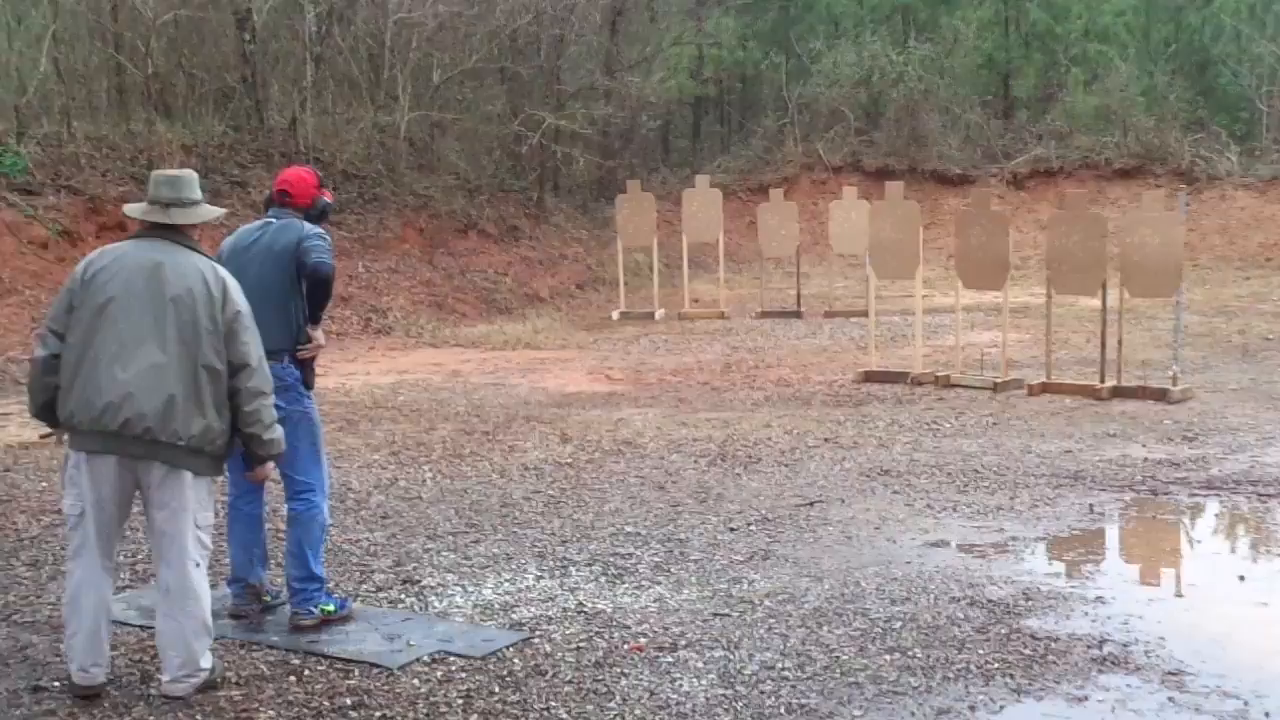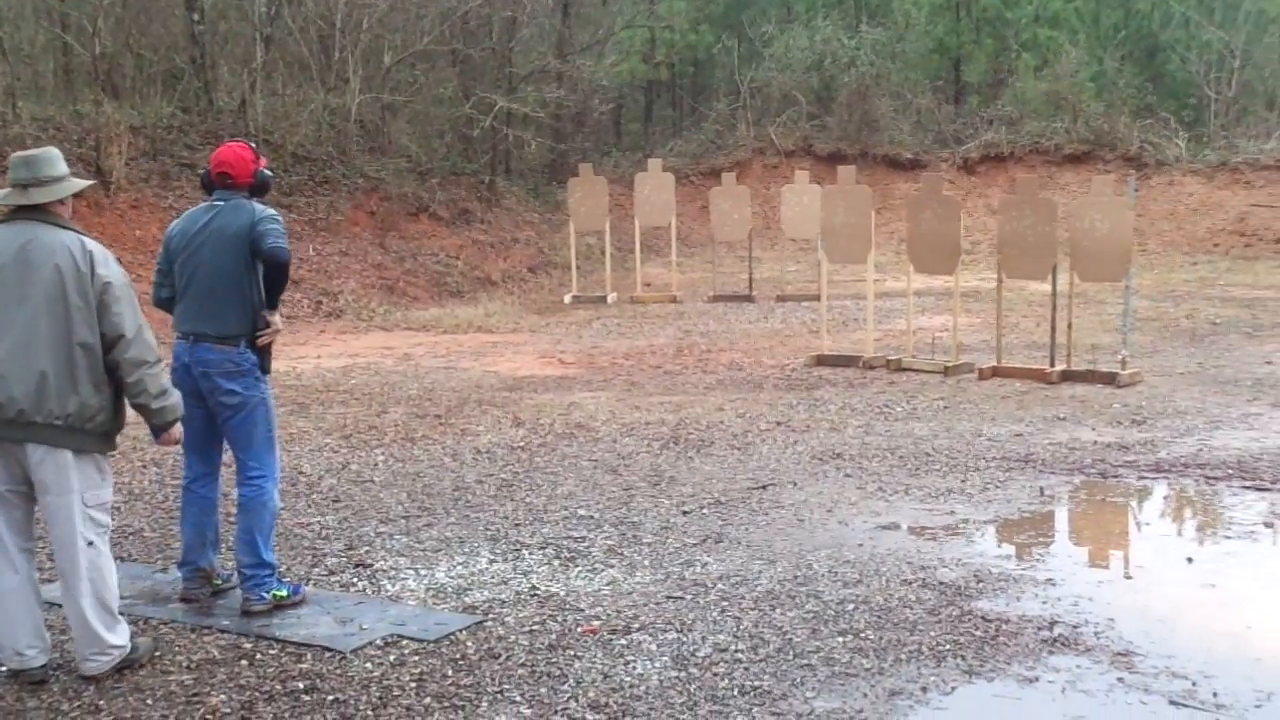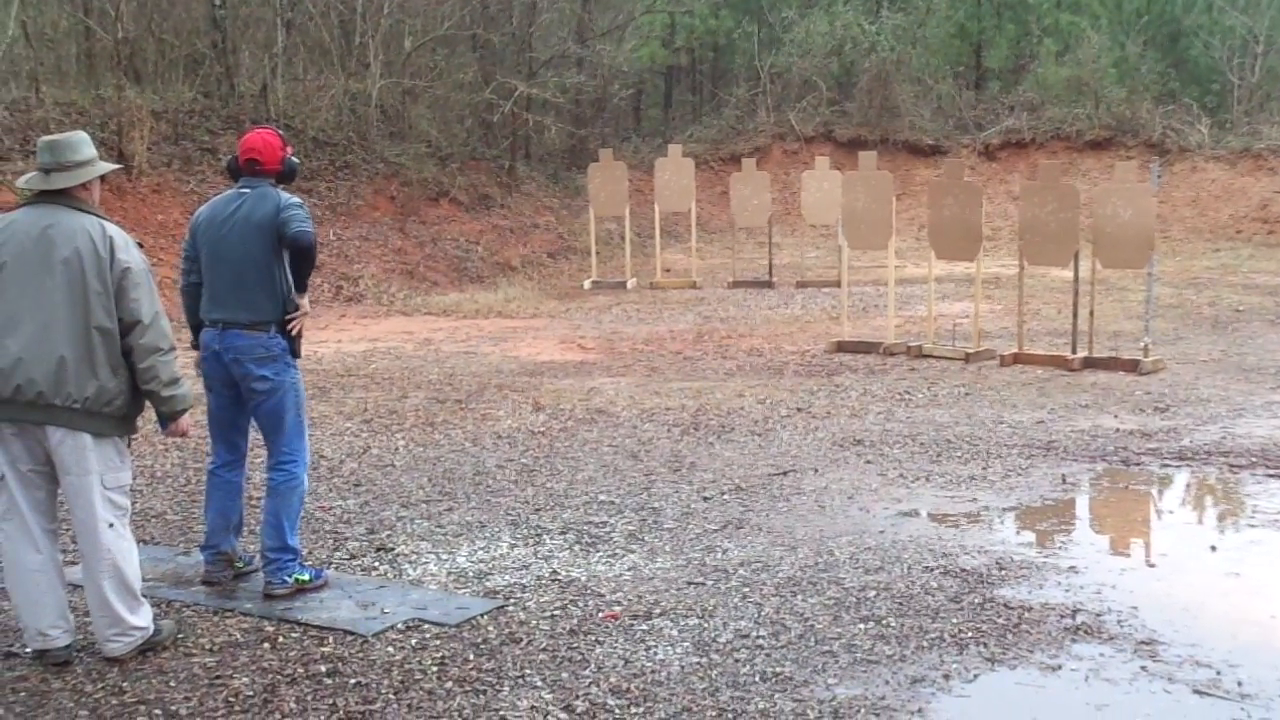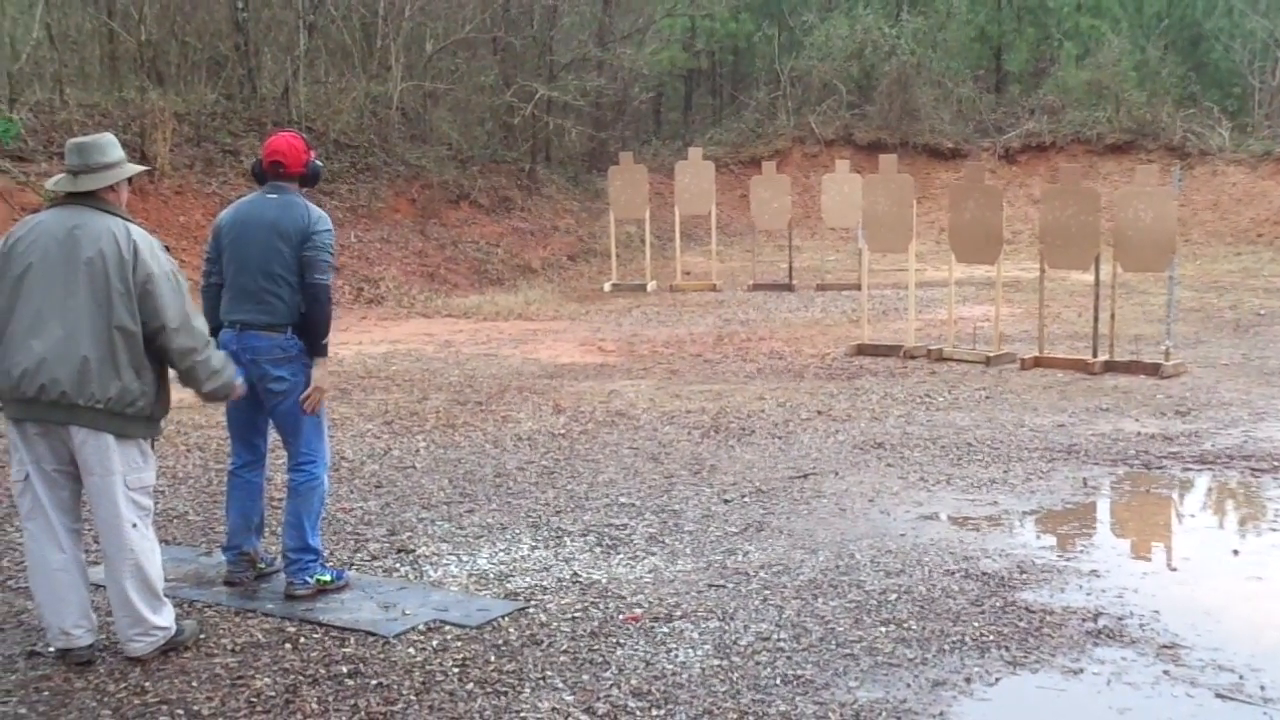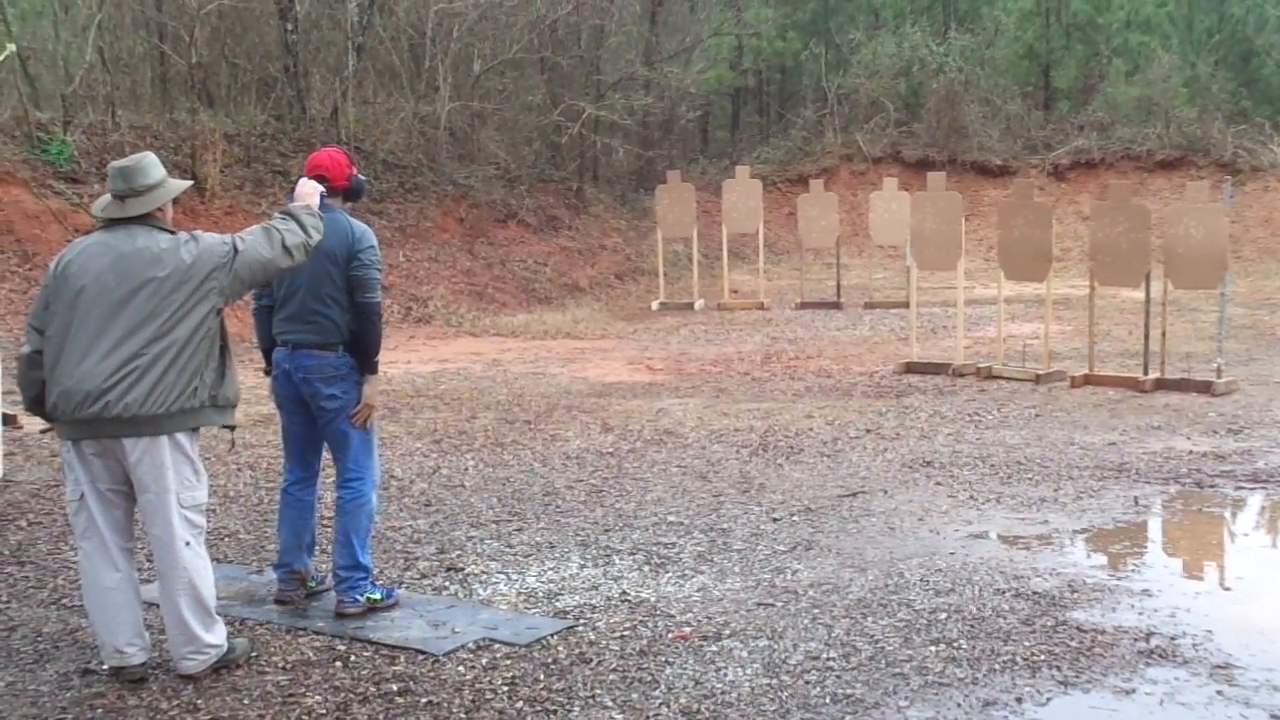
dt=1s
person 1, frame 1
left shoulder: (95, 265)
right shoulder: (216, 280)
left elbow: (50, 351)
right elbow: (249, 375)
left wrist: (52, 413)
right wrist: (263, 446)
left hip: (96, 434)
right hip: (179, 439)
left knee: (89, 555)
right knee: (182, 561)
left ankle: (86, 671)
right ankle: (185, 672)
person 1, frame 2
right shoulder: (87, 256)
right elbow: (131, 346)
right wrist: (162, 413)
right hip: (63, 420)
right knee: (81, 541)
right ankle: (102, 649)
person 1, frame 3
right shoulder: (108, 240)
right elbow: (146, 333)
right wrist: (171, 403)
right hip: (82, 402)
right knee: (102, 522)
left ankle: (47, 636)
right ankle: (125, 632)
person 1, frame 4
right shoulder: (132, 243)
right elbow: (178, 328)
right wrist: (222, 382)
right hip: (106, 403)
left knee: (48, 522)
right knee: (125, 522)
left ankle: (70, 636)
right ankle: (147, 633)
person 1, frame 5
left shoulder: (71, 258)
right shoulder: (191, 257)
left elbow: (36, 342)
right elbow: (275, 247)
left wrist: (48, 408)
right wrist: (304, 208)
left hip: (83, 421)
right hip: (154, 421)
left knee: (101, 540)
right knee: (177, 538)
left ankle: (123, 654)
right ankle: (199, 650)
person 2, frame 1
left shoulder: (234, 240)
right shoulder: (307, 235)
right elbow: (321, 271)
right wrist: (313, 324)
right hip: (279, 374)
left knee: (243, 488)
right knee: (307, 488)
left ankle: (246, 591)
right ankle: (308, 600)
person 2, frame 2
left shoulder: (180, 225)
right shoulder: (258, 216)
left elbow: (162, 295)
right elbow: (277, 255)
right wrist: (270, 308)
left hip: (187, 356)
right hip: (234, 360)
left knee: (199, 471)
right knee: (258, 474)
left ankle: (197, 574)
right ankle: (259, 586)
person 2, frame 3
left shoulder: (206, 213)
right shoulder: (283, 203)
left elbow: (190, 285)
right elbow: (304, 240)
left wrist: (200, 342)
right wrist: (300, 292)
left hip: (215, 343)
right hip: (263, 346)
left knee: (225, 456)
right knee: (288, 459)
left ankle: (220, 557)
right ankle: (282, 570)
person 2, frame 4
left shoulder: (229, 216)
right shoulder: (311, 218)
left elbow: (211, 288)
right elbow: (317, 293)
left wrist: (219, 350)
right wrist: (319, 360)
left hip: (234, 347)
right hip: (282, 347)
left knee: (245, 457)
right knee: (308, 460)
left ankle: (241, 558)
right ankle: (303, 570)
person 2, frame 5
right shoulder: (356, 234)
left elbow: (263, 307)
right elbow: (367, 311)
left wrist: (273, 365)
right wrist: (370, 374)
left hip: (288, 364)
right hip: (335, 366)
left knee: (298, 475)
right knee: (357, 478)
left ankle: (292, 577)
right ankle: (354, 588)
